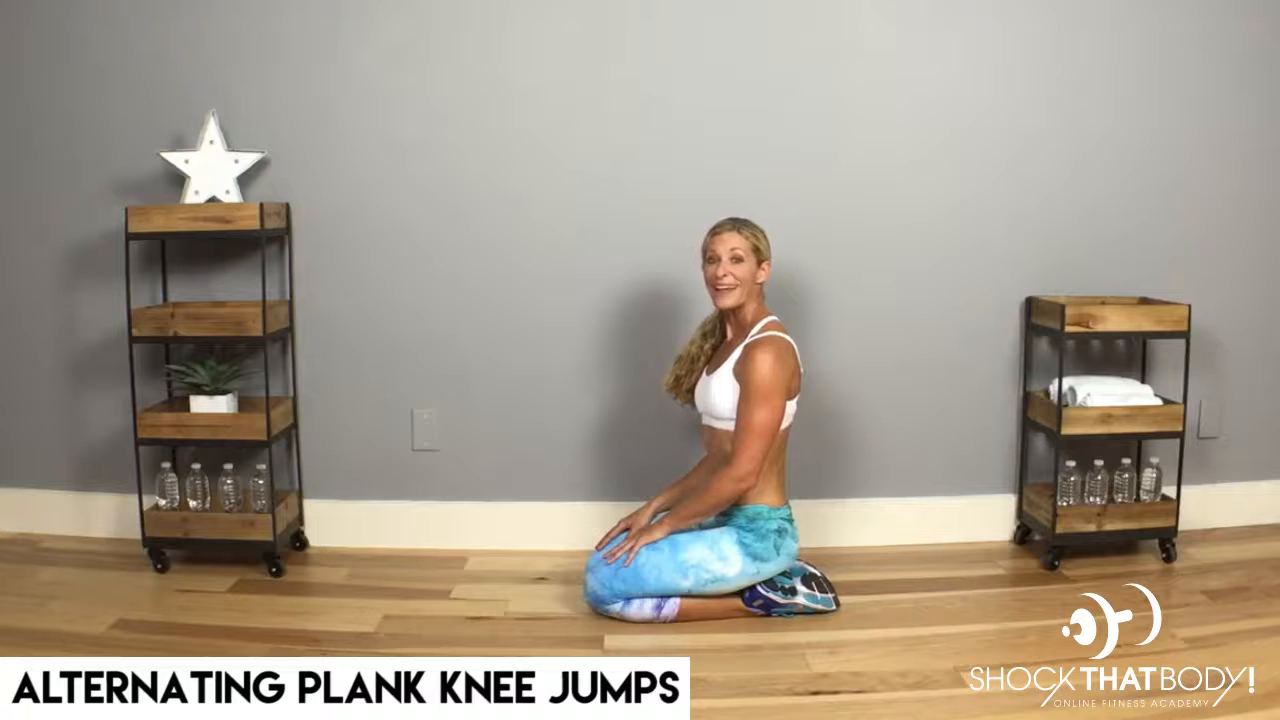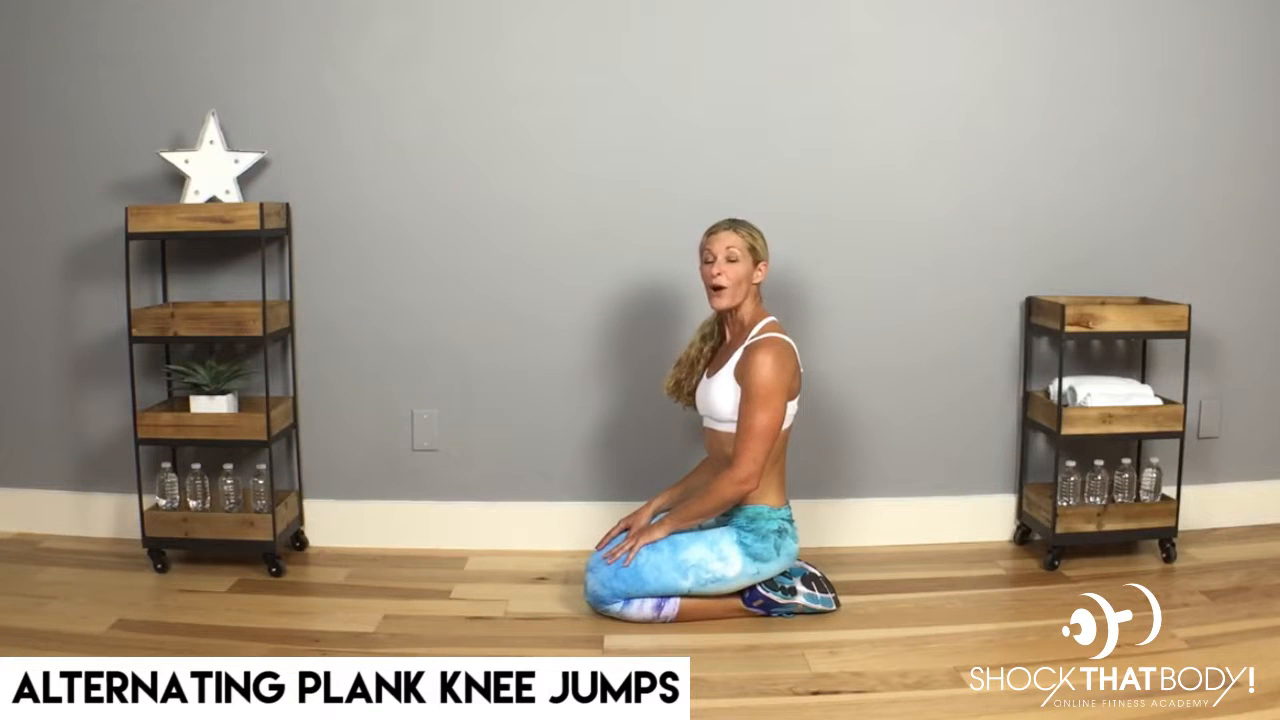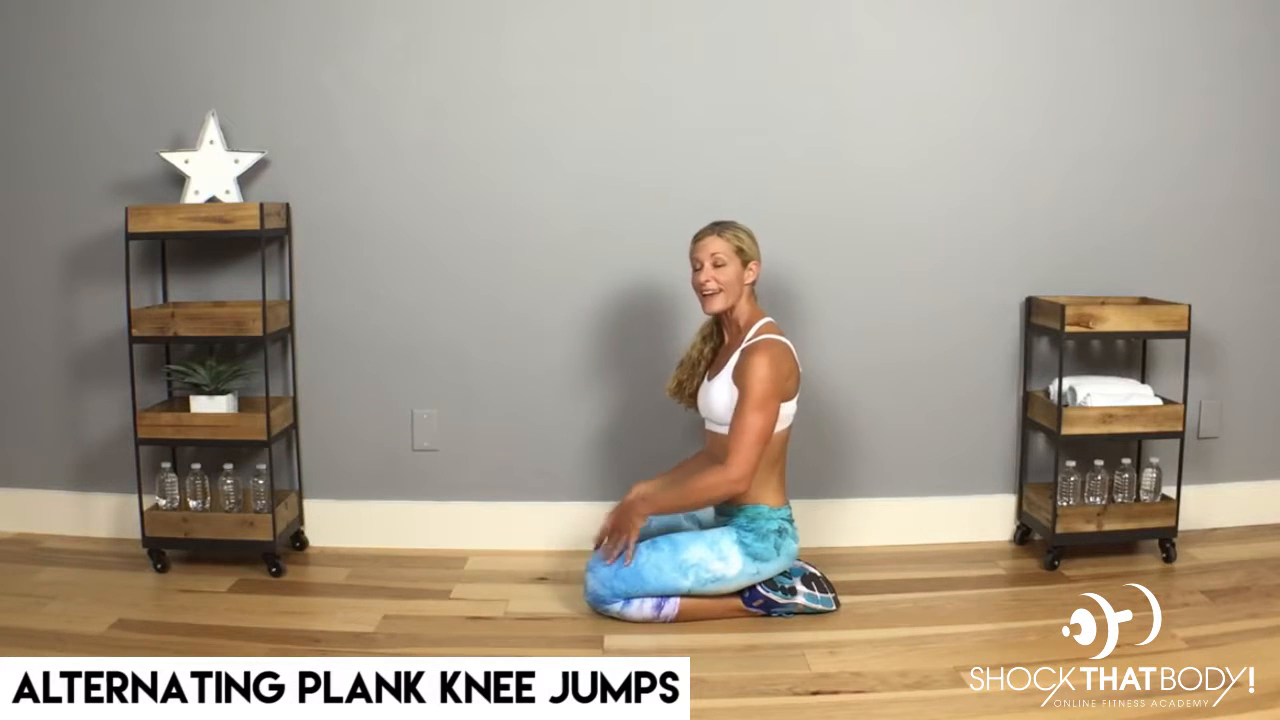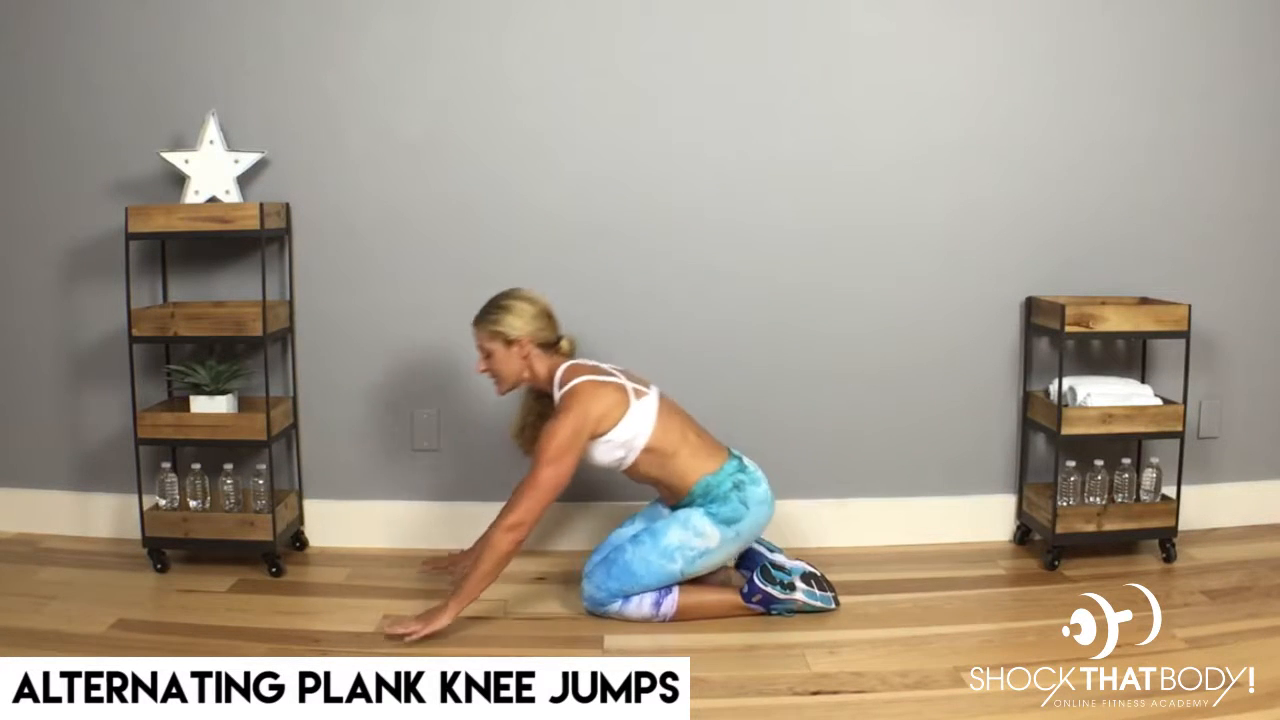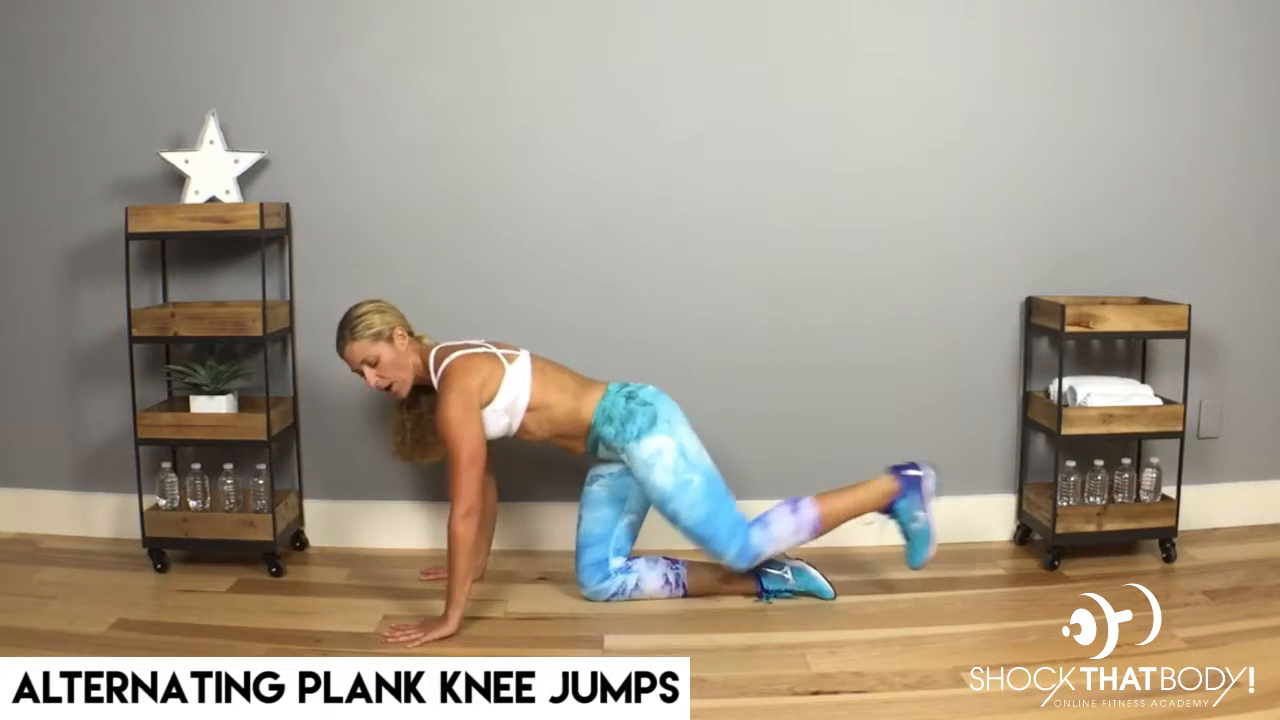
dt=1s
person 1, frame 1
left shoulder: (766, 351)
right shoulder: (724, 340)
left elbow: (742, 473)
left wrist: (664, 524)
right wrist: (654, 507)
left hip: (755, 533)
right hip: (726, 518)
left knee: (605, 584)
right knee: (605, 560)
left ankle: (759, 599)
right ankle: (772, 577)
person 1, frame 2
left shoulder: (766, 352)
right shoulder: (723, 341)
left elbow: (743, 476)
left wrist: (665, 524)
right wrist: (653, 507)
left hip: (756, 533)
right hip: (726, 517)
left knee: (604, 584)
right knee: (607, 557)
left ankle: (760, 598)
right ankle: (771, 577)
person 1, frame 3
left shoulder: (764, 355)
right shoulder: (722, 342)
left elbow: (734, 476)
left wrist: (644, 506)
right wrist: (645, 492)
left hip: (755, 533)
right hip: (726, 519)
left knee: (604, 584)
right knee: (608, 557)
left ankle: (760, 597)
right ankle: (764, 577)
person 1, frame 4
left shoulder: (577, 405)
right shoulder: (574, 380)
left elbow: (517, 523)
right elbow: (533, 489)
left wrist: (448, 609)
right wrist: (473, 555)
left hip: (729, 503)
right hip: (709, 495)
left knee: (602, 590)
right knee: (608, 568)
left ankle: (757, 593)
right ankle: (747, 568)
person 1, frame 5
left shoulder: (454, 386)
right shoulder: (445, 376)
left elbow: (465, 513)
right elbow: (484, 489)
left wrist: (449, 617)
right wrist: (471, 567)
left hip: (638, 420)
right hip: (613, 444)
left knee: (738, 543)
right knee: (599, 581)
left ankle: (895, 488)
right ankle: (761, 577)
